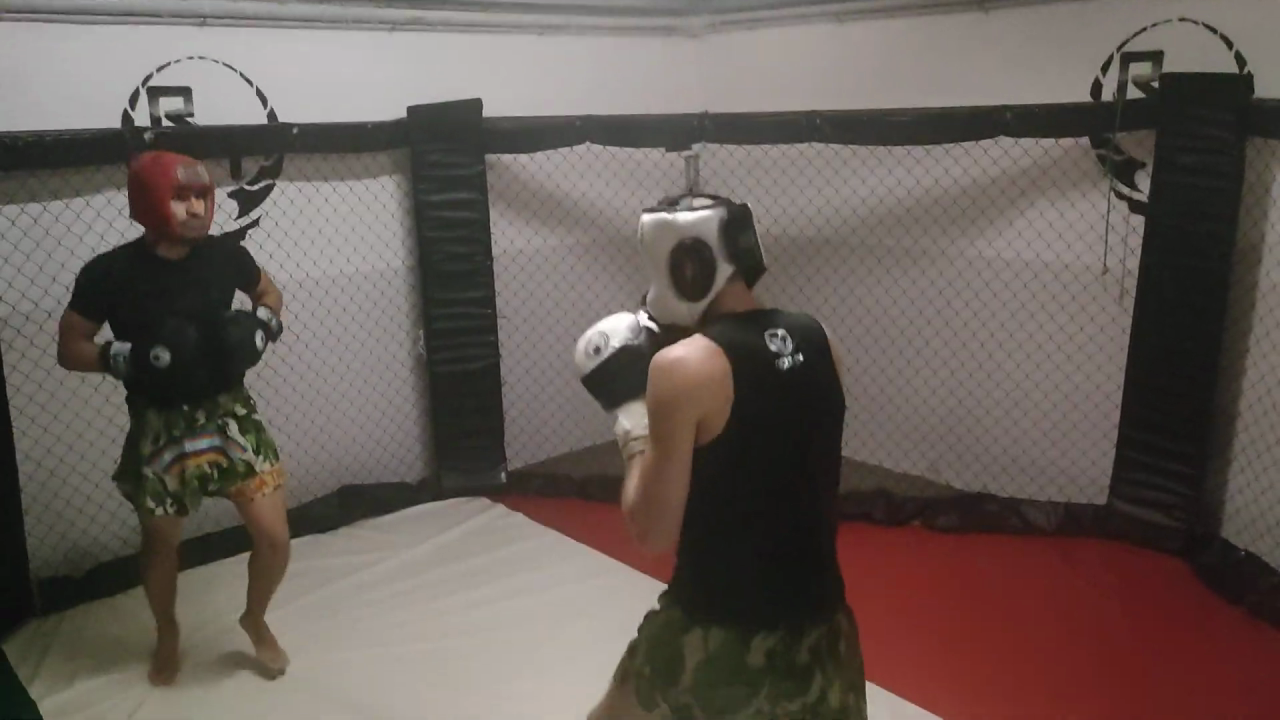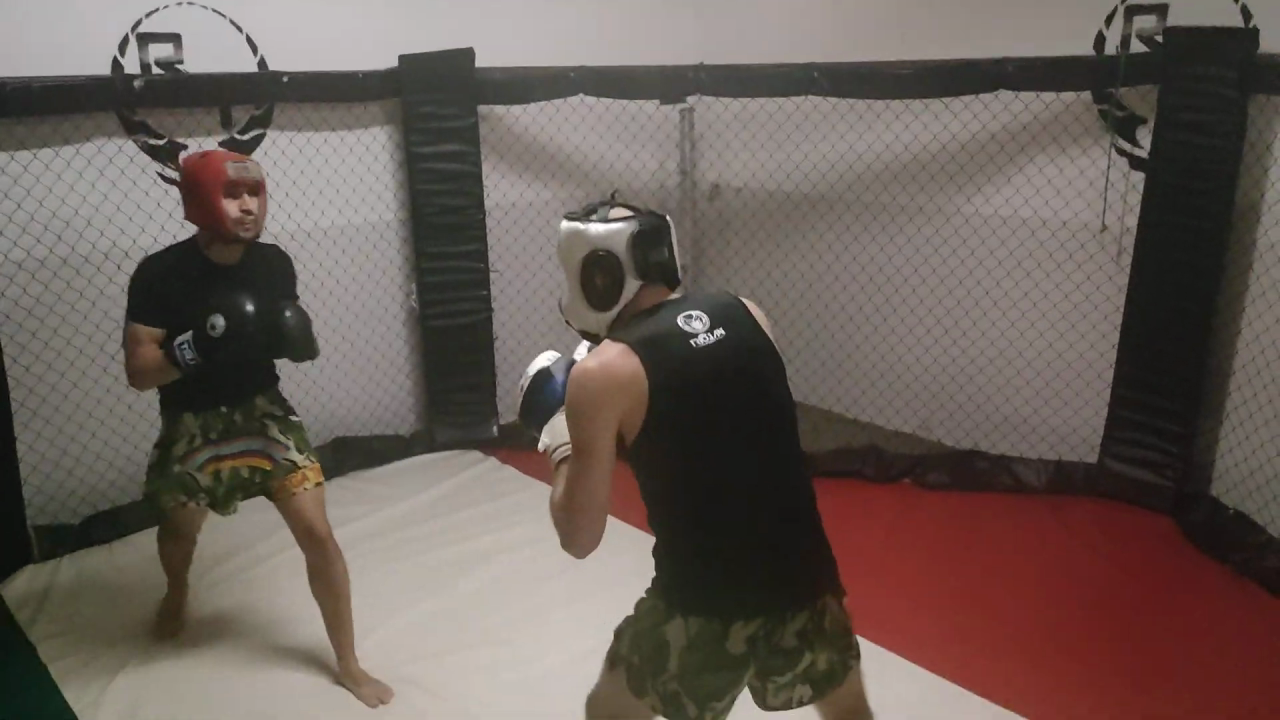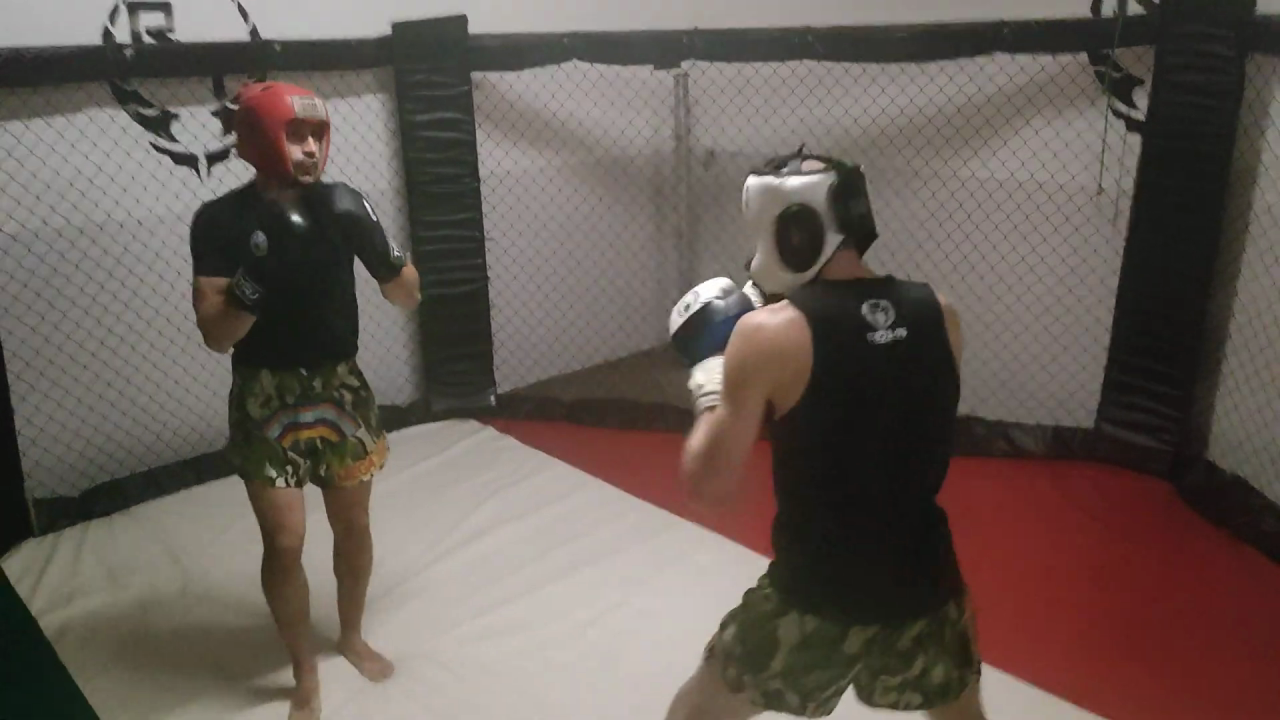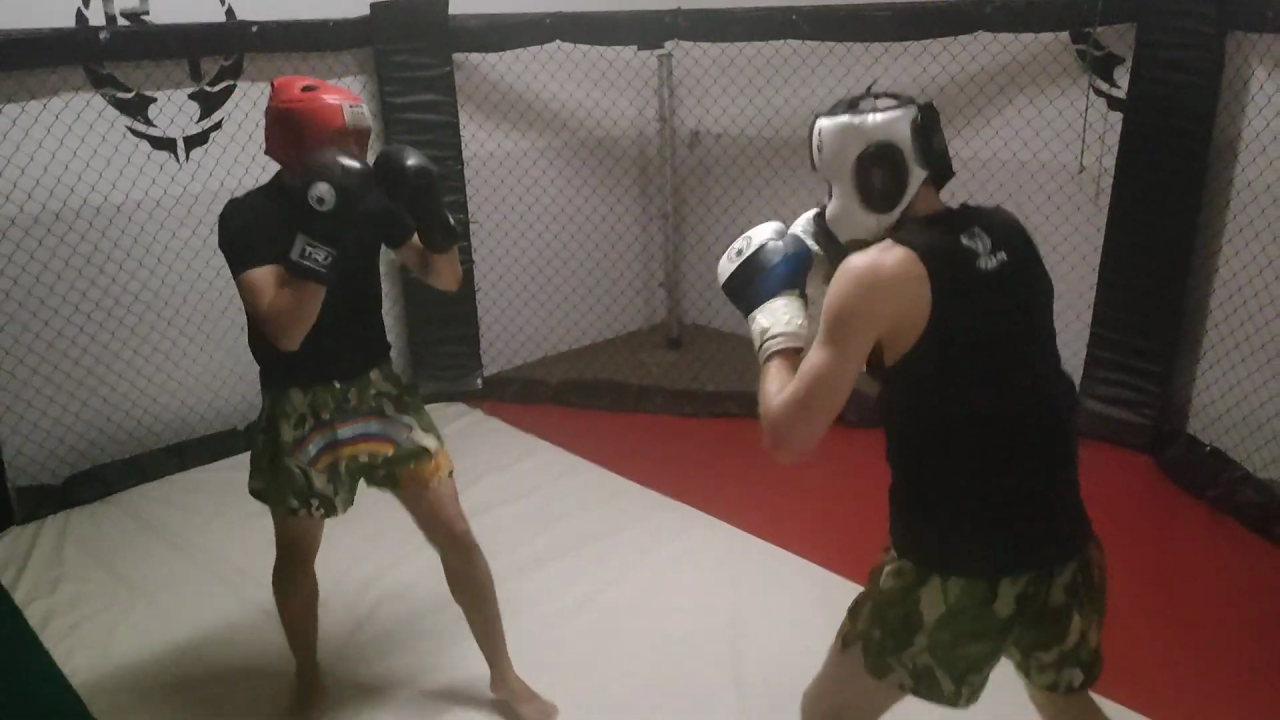
dt=0.4s
person 1, frame 1
left shoulder: (226, 254)
right shoulder: (108, 273)
left elbow: (271, 296)
right elbow: (69, 349)
left wrist: (260, 329)
right wrist: (129, 356)
left hip: (230, 413)
right hip: (161, 426)
left knee: (273, 535)
right knee: (161, 544)
left ankle: (255, 619)
right ankle: (168, 633)
person 1, frame 2
left shoulder: (273, 264)
right shoulder: (160, 273)
left elbow: (288, 332)
right elbow: (140, 374)
left wrist: (299, 336)
right wrist: (200, 341)
left hip: (265, 414)
right hip: (195, 426)
left knee: (318, 536)
right knee: (177, 531)
left ankle: (349, 663)
right ankle: (176, 597)
person 1, frame 3
left shoulder: (342, 204)
right shoulder: (220, 220)
left elbow: (409, 295)
right elbow: (217, 333)
left wrist: (381, 254)
right wrist: (259, 273)
left hip: (341, 385)
right hip: (266, 394)
left knee: (353, 524)
right knee: (285, 541)
left ankle: (351, 633)
person 1, frame 4
left shoulder: (374, 196)
right shoulder: (247, 217)
left elbow: (446, 277)
right elbow: (287, 329)
left wrist: (432, 213)
right wrist: (321, 232)
left hip: (377, 391)
right hip: (301, 411)
left knee: (454, 534)
right knee: (297, 554)
person 2, frame 1
left shoulder: (682, 366)
right shoulder: (814, 337)
left elbow: (652, 531)
left wrist: (633, 415)
left hip: (713, 627)
right hip: (814, 617)
person 2, frame 2
left shoulder: (603, 373)
right shoulder: (745, 314)
left elbow: (580, 538)
left wrist: (562, 436)
left hip: (702, 606)
right hip: (804, 582)
person 2, frame 3
left shoulder: (769, 332)
right shoulder: (938, 315)
left elbow: (706, 483)
left wrist: (713, 377)
left hip: (815, 601)
right hip: (925, 590)
person 2, frame 4
left shoulder: (875, 275)
right shoulder: (1009, 236)
left elbow: (787, 433)
left wrist: (775, 309)
left hip: (952, 568)
right hip: (1061, 547)
